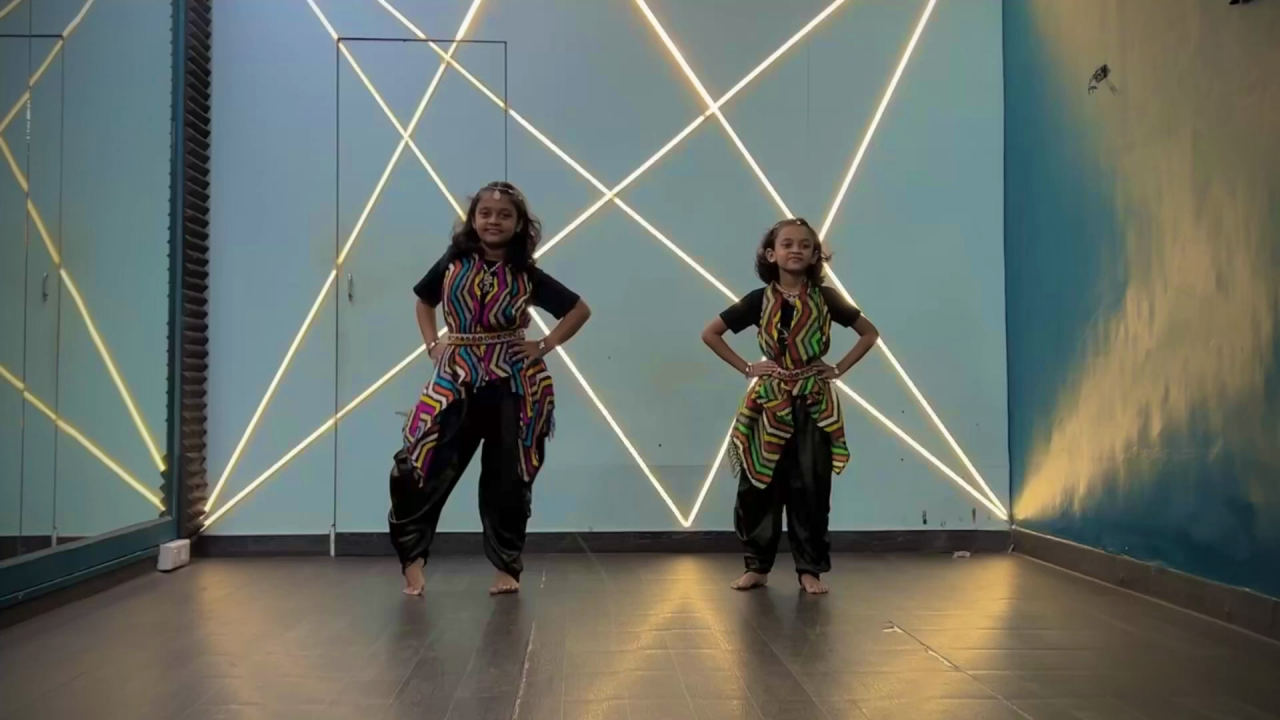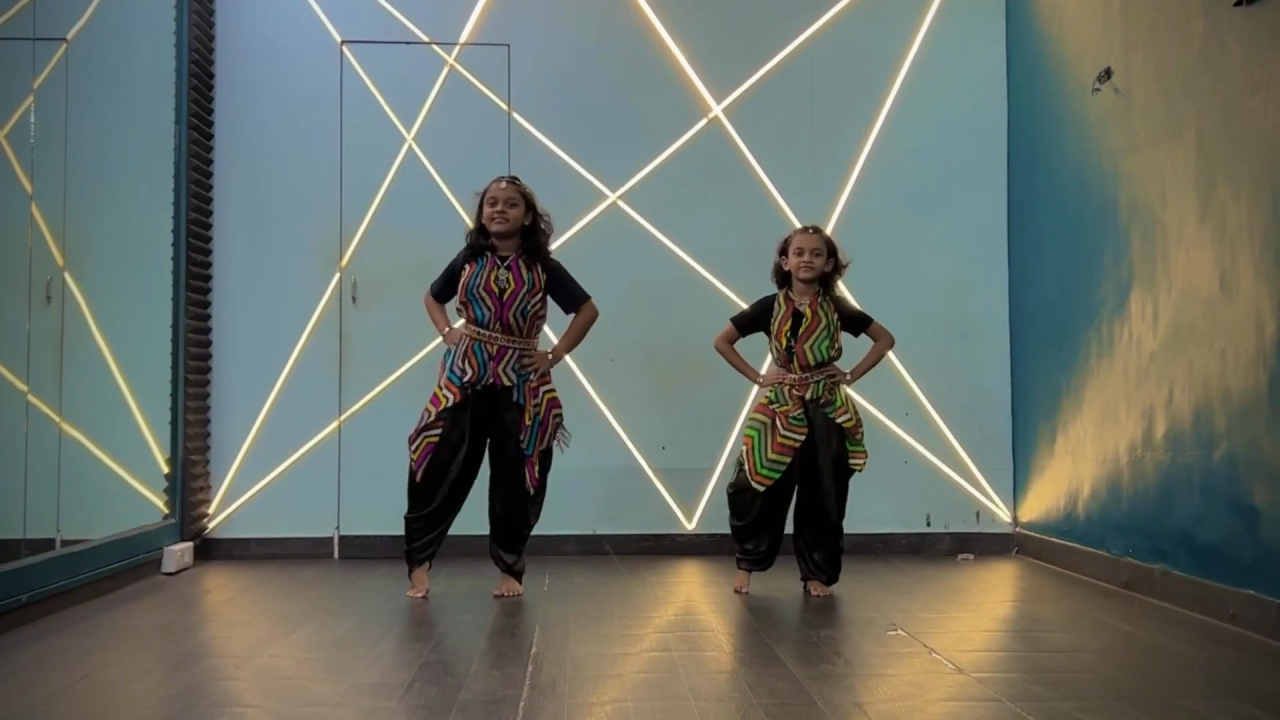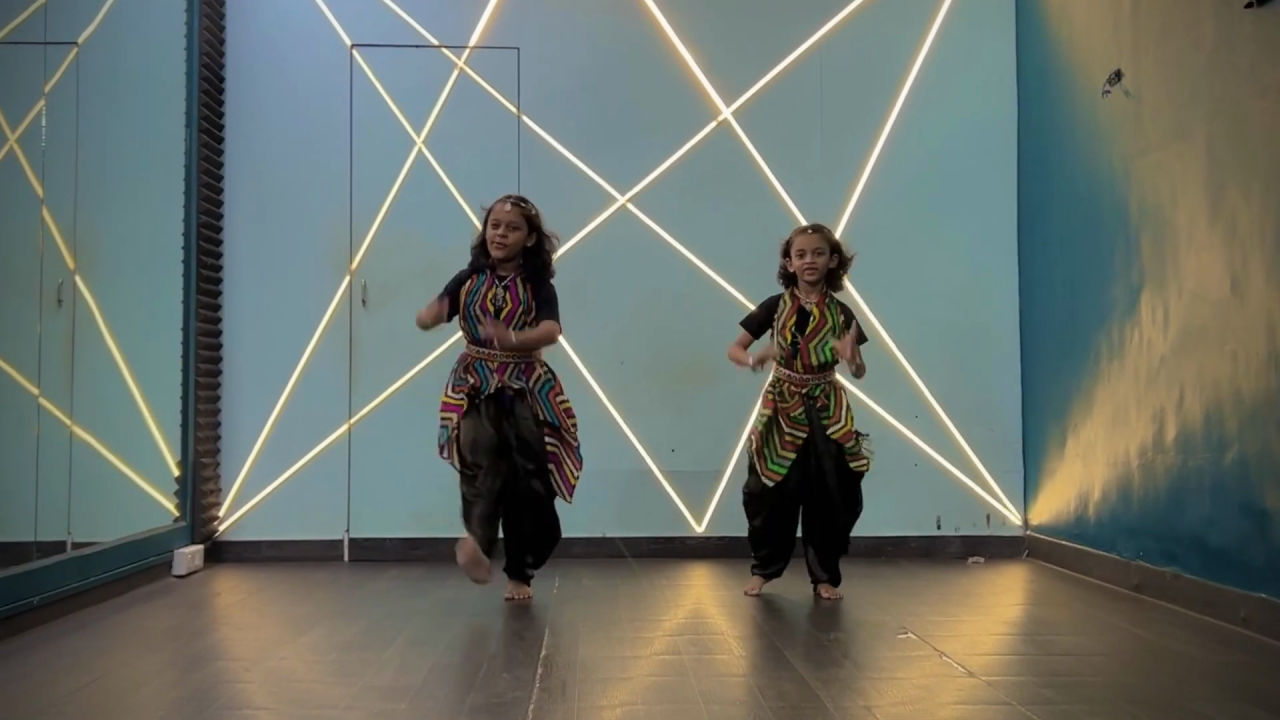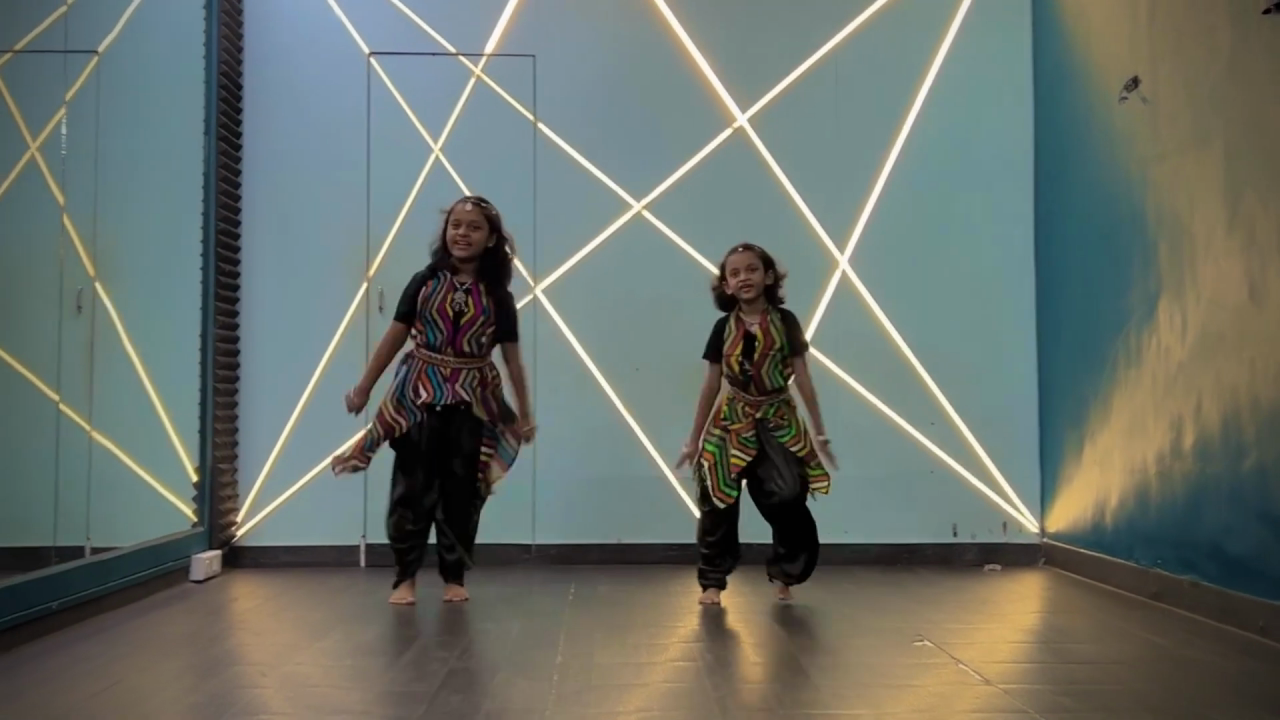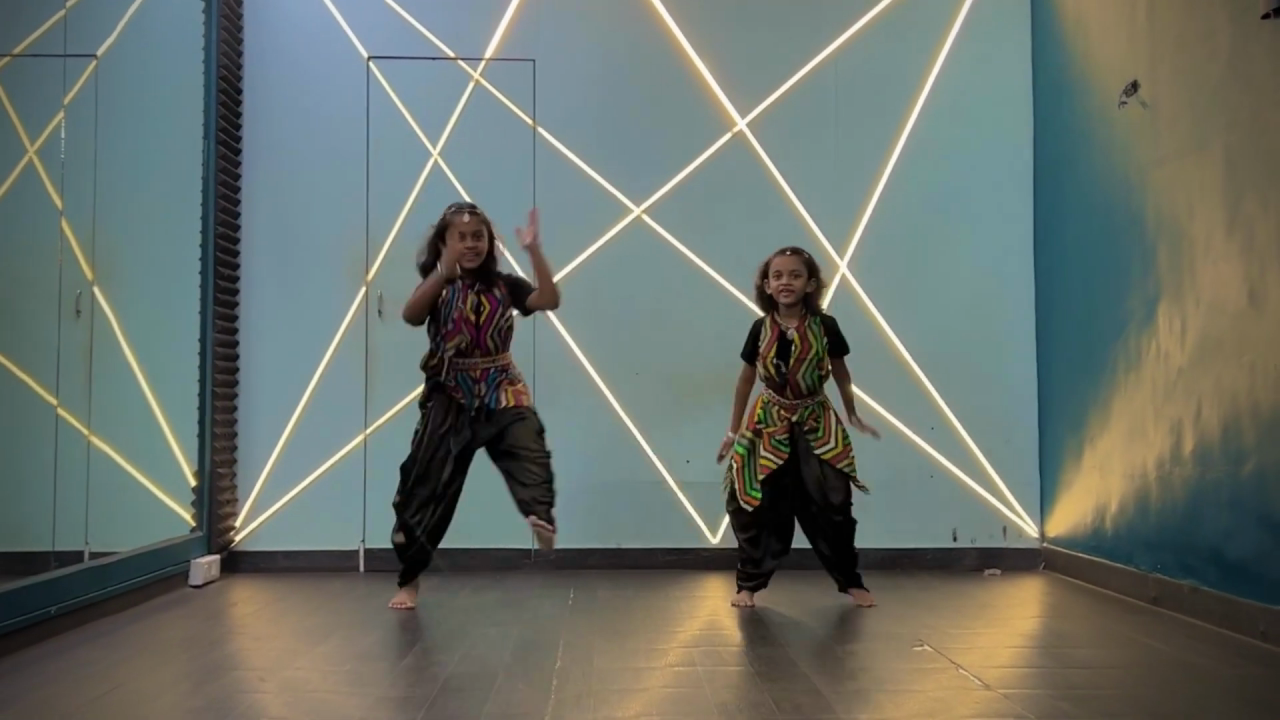
dt=0.5s
person 1, frame 1
left shoulder: (527, 274)
right shoulder: (453, 263)
left elbow: (579, 310)
right elbow: (422, 299)
left wrist: (546, 346)
right wrist: (431, 341)
left hip: (513, 383)
right hip: (457, 380)
left knee: (508, 477)
right knee: (426, 469)
left ankle: (507, 566)
right ankle: (413, 560)
person 1, frame 2
left shoulder: (543, 268)
right shoulder: (469, 260)
left elbow: (587, 310)
right elbow: (432, 298)
left wrist: (555, 355)
right wrist: (447, 333)
left hip: (518, 386)
right hip: (465, 378)
left knee: (517, 480)
right knee: (438, 471)
left ankle: (510, 570)
right ankle: (420, 563)
person 1, frame 3
left shoulder: (537, 285)
right shoulder: (467, 279)
left elbow: (551, 331)
right elbow: (431, 314)
left wrist: (513, 338)
right wrist: (431, 314)
left hip: (527, 386)
right hip: (474, 383)
left knee: (530, 481)
right knee: (480, 456)
left ankle: (520, 574)
right ankle: (475, 541)
person 1, frame 4
left shoulder: (497, 294)
right shoulder: (424, 282)
left elbow: (511, 356)
right elbow: (396, 335)
left wrist: (524, 414)
right wrist: (364, 387)
left hip: (470, 399)
right hip: (419, 393)
left knee: (459, 492)
right knee: (413, 489)
left ankle: (453, 578)
right ankle: (405, 578)
person 1, frame 5
left shoulder: (503, 285)
right shoulder: (436, 290)
left elbow: (549, 301)
right elbow: (414, 313)
left wrist: (535, 252)
right wrist: (443, 270)
left hip: (502, 394)
right hip: (449, 399)
left knee: (527, 450)
right knee: (429, 490)
left ankle: (541, 521)
right ankle: (408, 582)
person 2, frame 1
left shoulder: (824, 298)
right shoulder: (758, 301)
left elbow: (870, 333)
right elbow: (710, 334)
left wrist: (838, 368)
right wrist: (747, 368)
left hip: (813, 403)
right hip: (770, 401)
left knee: (810, 487)
right knee: (760, 485)
left ankle: (810, 568)
right ankle: (758, 566)
person 2, frame 2
left shoulder: (836, 307)
right shoulder: (769, 306)
left elbow: (885, 340)
right elbow: (722, 341)
left wrist: (851, 376)
right wrist: (756, 376)
left hip: (826, 407)
right hip: (780, 408)
left knee: (823, 496)
right knee: (759, 490)
left ankle: (816, 573)
right ankle: (747, 564)
person 2, frame 3
left shoulder: (840, 311)
right shoulder: (775, 306)
left elbow: (858, 371)
right elbow: (735, 347)
left wrist: (853, 357)
right wrist: (751, 361)
left hip: (827, 406)
right hip: (783, 404)
left knee: (830, 498)
right knee: (771, 494)
left ankle: (825, 576)
right ankle: (763, 570)
person 2, frame 4
left shoulder: (784, 321)
right shoulder: (724, 327)
left elbow: (803, 377)
right elbow: (711, 385)
left wrist: (819, 432)
right wrist: (694, 440)
left hip: (779, 419)
right hip: (733, 422)
left knee: (788, 497)
right knee: (719, 506)
left ankle: (785, 572)
right ankle: (712, 581)
person 2, frame 5
left shoulder: (824, 327)
right shoulder: (761, 328)
left elbow: (841, 374)
right elbow: (744, 379)
left wrist: (854, 418)
right wrist: (733, 432)
left hip: (815, 424)
right hip: (769, 423)
left knee: (830, 508)
right knee: (757, 507)
left ankle: (850, 581)
right ankle: (749, 584)
